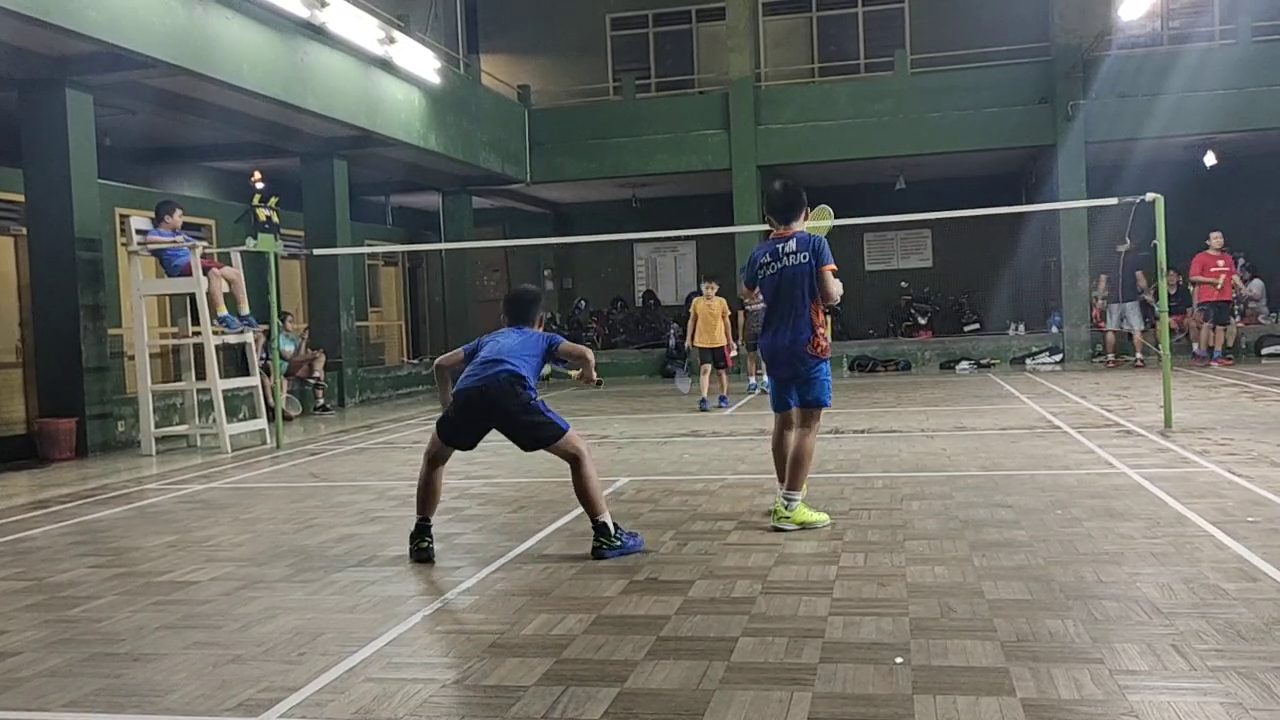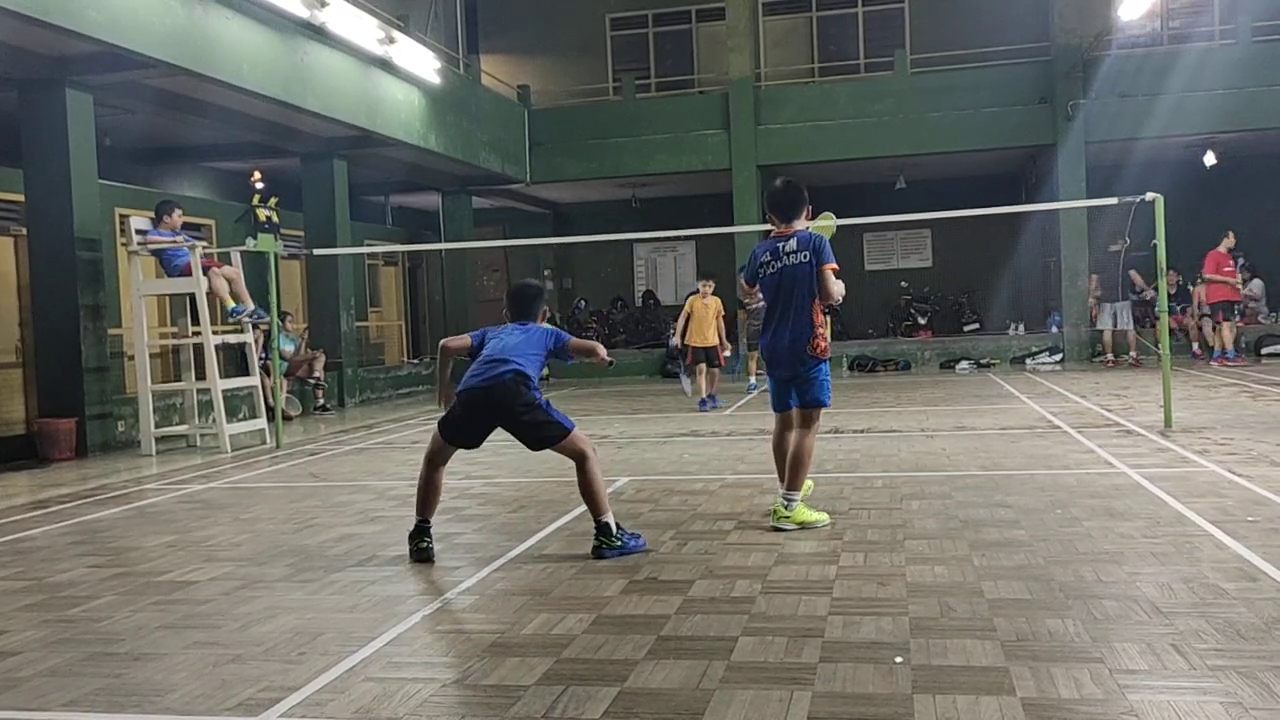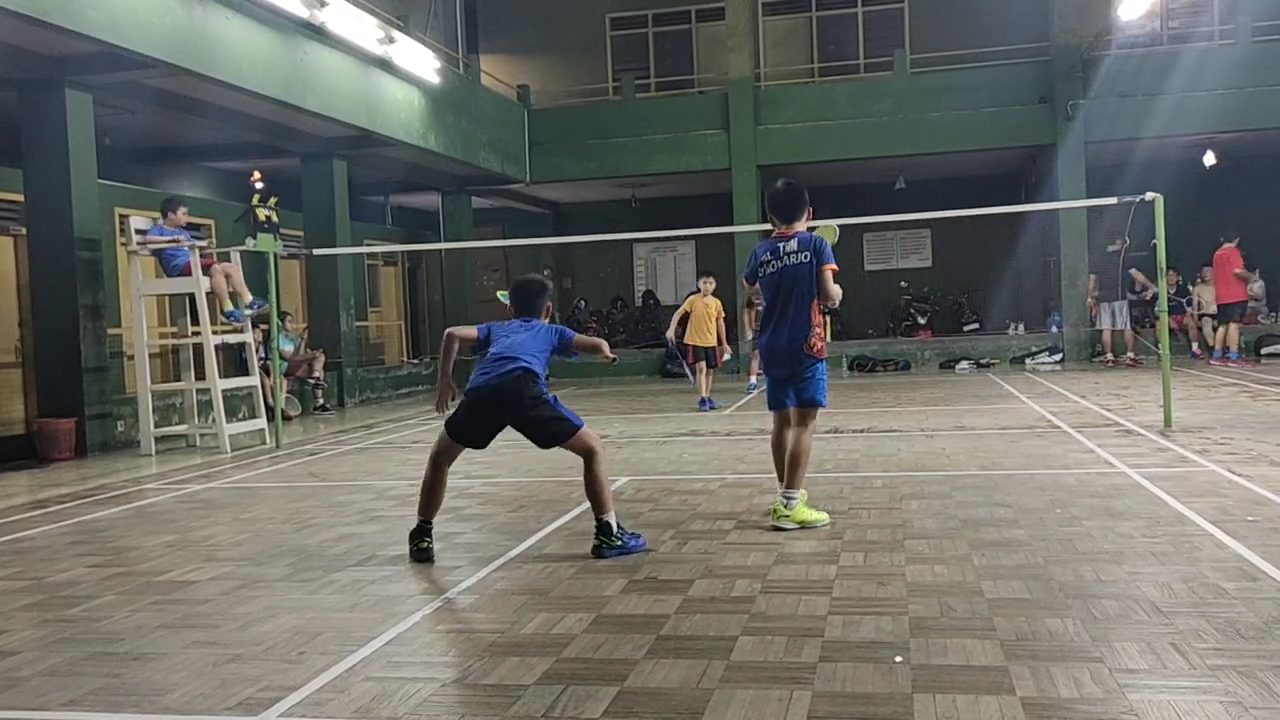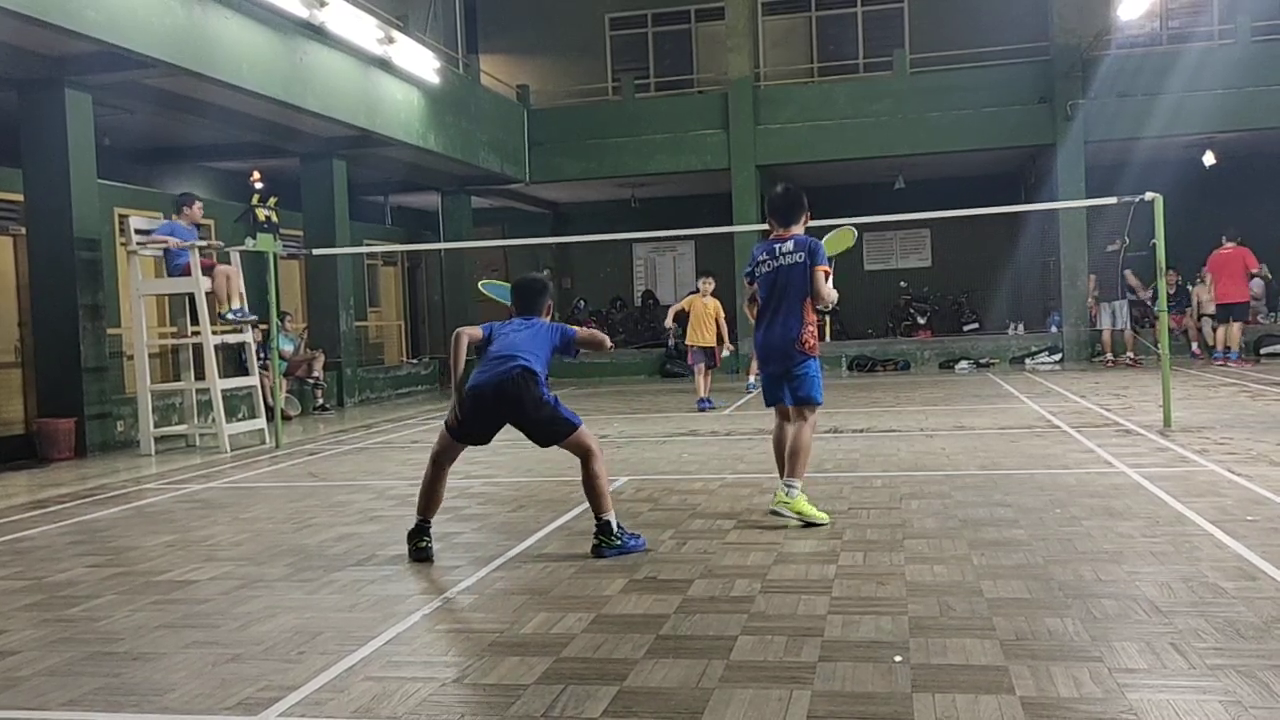
dt=0.3s
person 1, frame 1
left shoulder: (760, 252)
right shoulder: (815, 244)
left elbow: (749, 290)
right elbow: (829, 296)
right wrist: (838, 289)
left hip: (774, 347)
right hip: (808, 345)
left knee: (784, 421)
right knee: (807, 424)
left ankle: (785, 493)
right ankle: (789, 507)
person 1, frame 2
left shoulder: (761, 251)
right shoulder: (816, 243)
left elbow: (749, 289)
right elbow: (829, 295)
right wrist: (841, 289)
left hip: (774, 348)
right hip: (807, 345)
left knee: (784, 421)
right knee: (806, 424)
left ankle: (788, 490)
right ankle: (789, 507)
person 1, frame 3
left shoulder: (762, 250)
right shoulder: (816, 244)
left elbow: (750, 287)
right elbow: (827, 295)
right wrist: (838, 293)
left hip: (771, 347)
right hip: (805, 345)
left knee: (782, 420)
right knee: (804, 422)
left ankle: (786, 491)
right ankle: (789, 505)
person 1, frame 4
left shoulder: (759, 252)
right shoulder: (811, 246)
left elbow: (752, 294)
right elbow: (820, 296)
right wrist: (832, 296)
left hip: (766, 345)
right hip: (798, 343)
left knee: (783, 416)
right knee: (805, 417)
left ankle: (787, 489)
right ankle: (790, 493)
person 2, frame 1
left shoulder: (488, 339)
right shoulder: (544, 338)
left elbow: (441, 364)
right elbow: (584, 354)
left wrist: (447, 401)
right wrist: (588, 374)
left hip: (467, 396)
right hip: (510, 393)
left knee: (433, 458)
right knee: (578, 453)
left ankle: (421, 537)
right ankle: (606, 536)
person 2, frame 2
left shoulder: (491, 333)
right shoulder: (548, 334)
left elbow: (446, 345)
right elbow: (595, 349)
left wrist: (443, 386)
right wrist: (602, 355)
left hip: (471, 394)
right hip: (515, 393)
left knee: (434, 459)
right knee: (584, 453)
left ankle: (421, 536)
right ankle: (608, 535)
person 2, frame 3
left shoulder: (495, 328)
right shoulder: (552, 331)
left elbow: (453, 334)
right elbow: (599, 346)
left wrist: (444, 380)
right wrist: (605, 352)
left hip: (480, 393)
right hip: (524, 390)
left knee: (439, 459)
right knee: (593, 449)
left ankle: (421, 537)
right ankle: (608, 534)
person 2, frame 4
left shoulder: (498, 328)
right shoulder: (554, 330)
left elbow: (461, 334)
right elbow: (603, 341)
left wrist: (457, 391)
right wrist: (592, 335)
left hip: (481, 391)
right hip: (523, 388)
left knee: (439, 459)
right knee: (590, 450)
left ankle: (420, 536)
right ankle: (608, 533)
